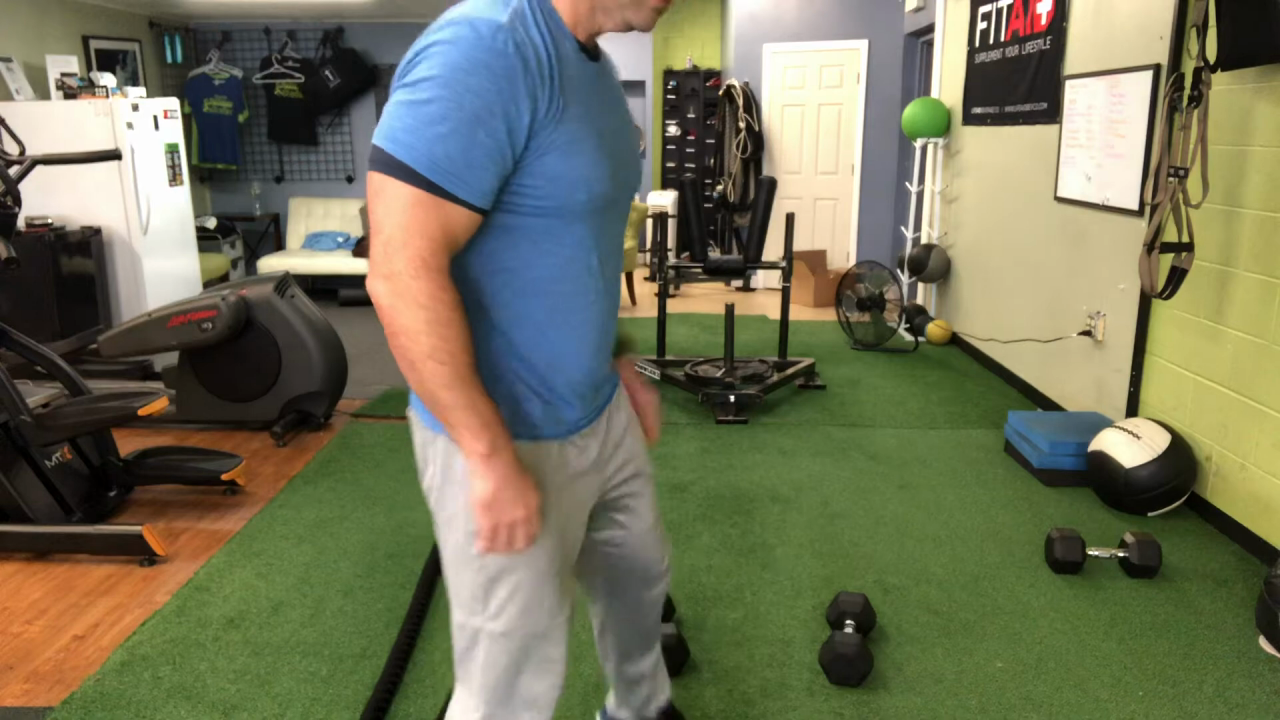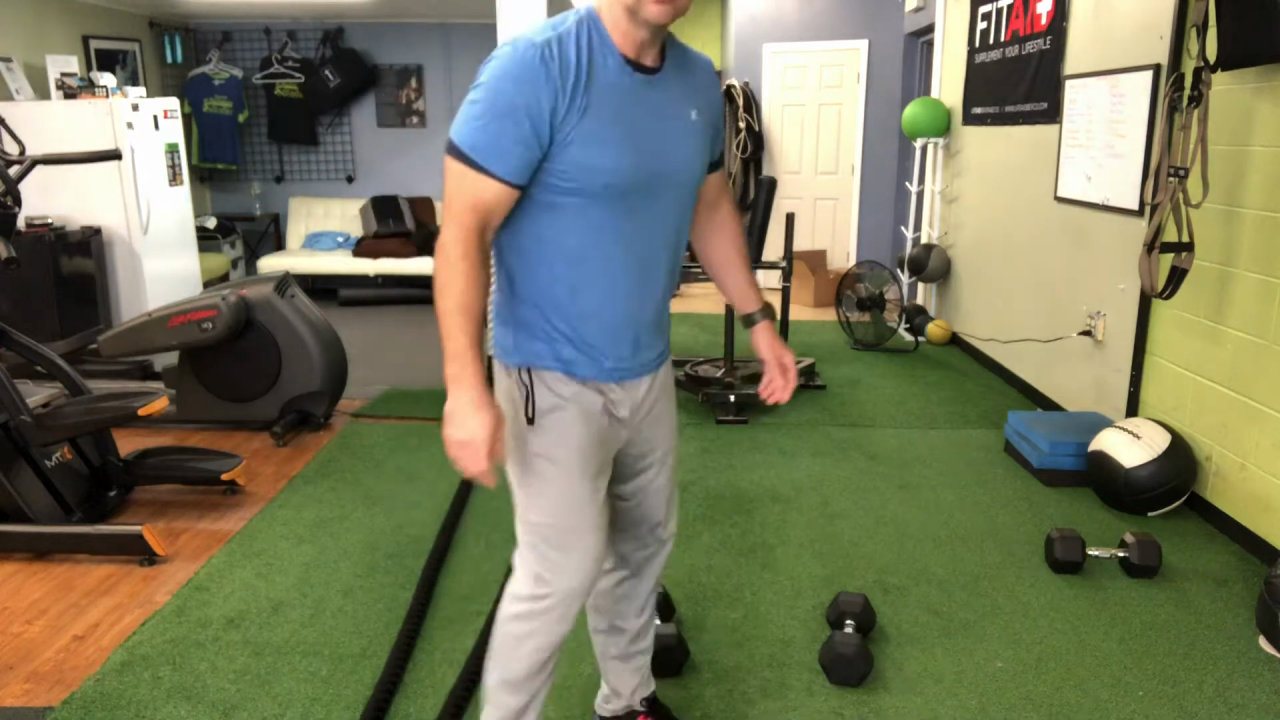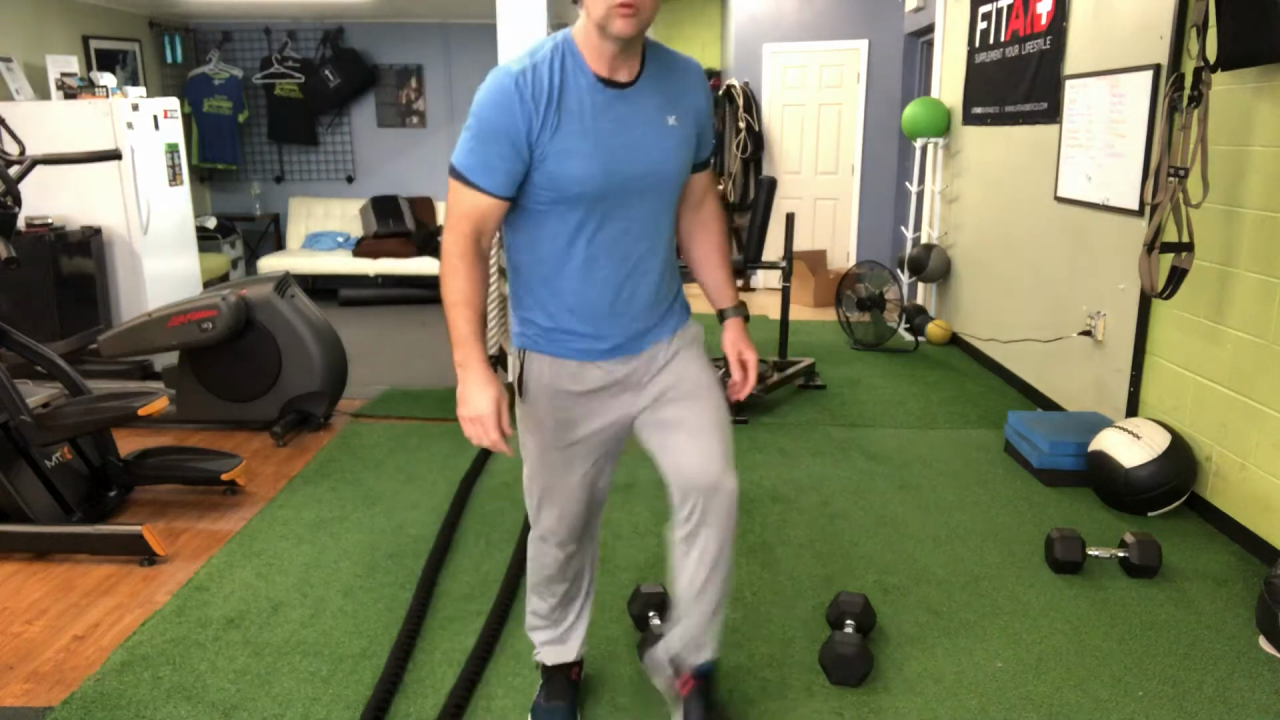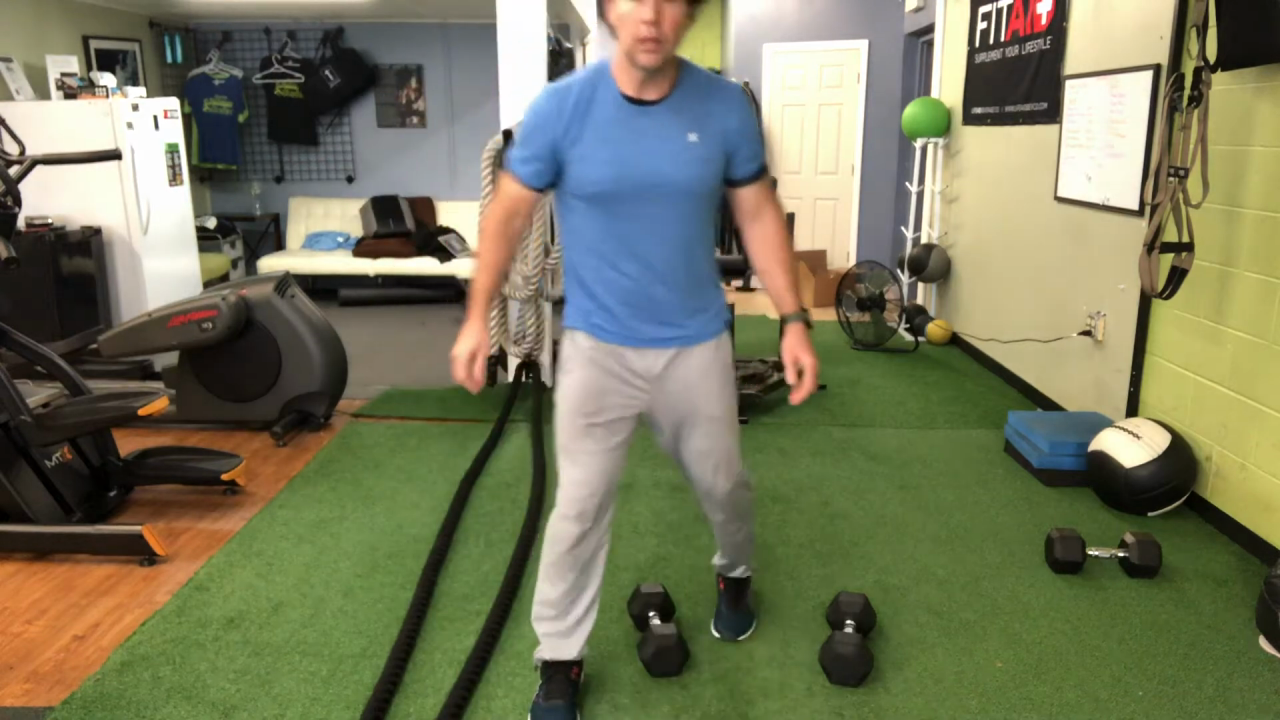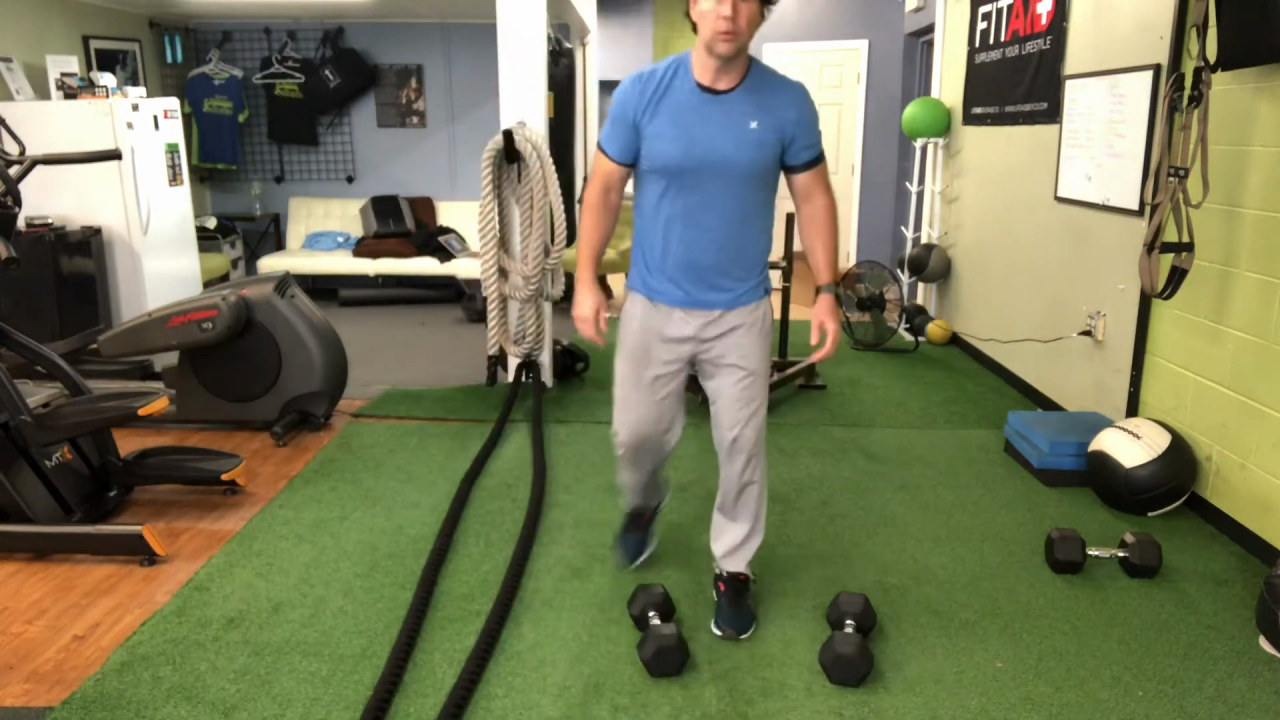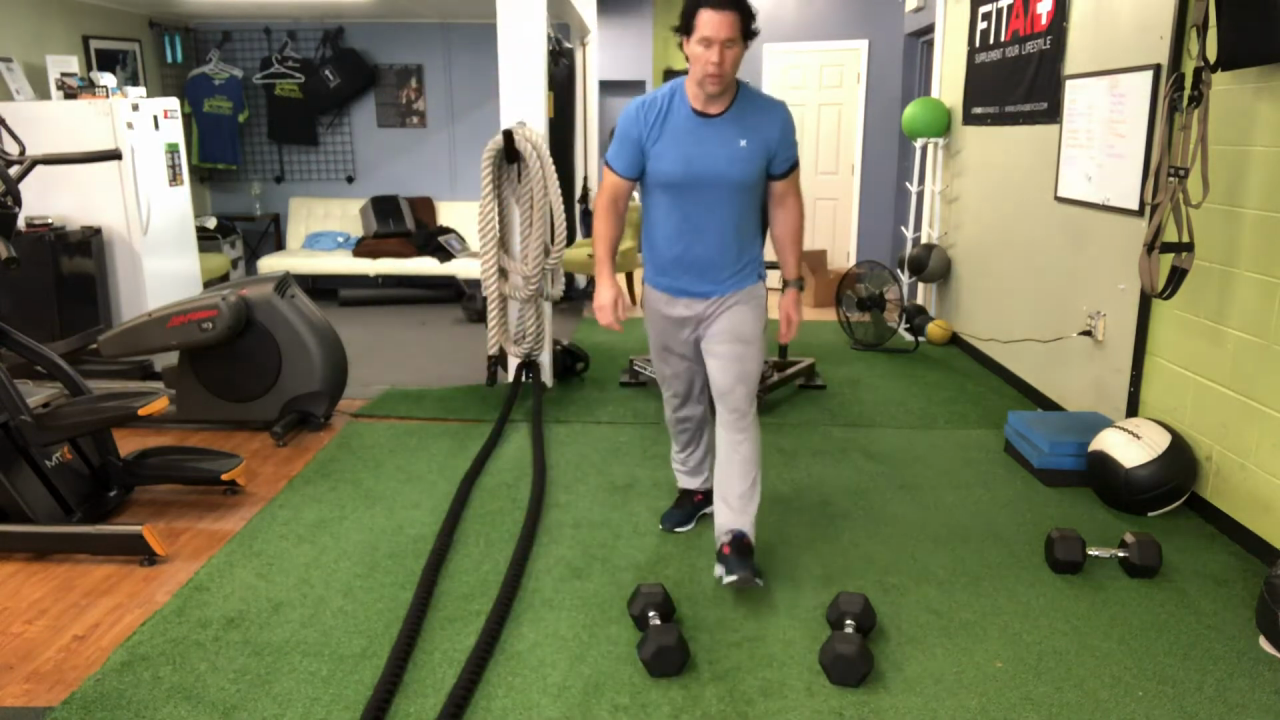
dt=0.4s
person 1, frame 1
left shoulder: (592, 64)
right elbow: (402, 273)
left wrist: (615, 357)
right wrist: (491, 453)
left hip: (598, 411)
right hip: (500, 434)
left knee: (640, 574)
person 1, frame 2
left shoulder: (699, 82)
right shoulder: (535, 68)
left elbow: (711, 209)
right elbow: (463, 229)
left wrist: (758, 320)
right wrist: (466, 388)
left hip: (648, 373)
right hip: (553, 378)
left knee: (643, 545)
right knee: (560, 571)
person 1, frame 3
left shoulder: (687, 86)
right shoulder: (518, 93)
right elbow: (465, 237)
left wrist: (731, 315)
right wrist: (473, 370)
left hip: (667, 344)
right hip: (561, 364)
left knee: (710, 486)
right knee: (561, 527)
left ankle: (687, 662)
right ankle: (558, 661)
person 1, frame 4
left shoulder: (727, 108)
right shoulder: (560, 108)
left elbow: (758, 214)
right elbow: (509, 211)
left wrist: (793, 320)
right wrist: (477, 317)
left hip: (698, 344)
right hip: (598, 347)
left knee: (721, 483)
right knee: (580, 503)
left ankle: (733, 573)
right ankle: (559, 658)
person 1, frame 5
left shoulder: (788, 103)
right shoulder: (641, 93)
left elbow: (812, 197)
right elbow: (603, 190)
left wrist: (826, 291)
right wrist: (585, 280)
left hip: (741, 310)
right hip: (653, 304)
left knee: (742, 445)
right knee: (637, 434)
left ankle: (733, 569)
right ankle: (644, 503)
person 1, frame 6
left shoulder: (771, 119)
right shoulder: (644, 115)
left elbow: (785, 201)
right elbow: (612, 198)
left wrist: (793, 283)
right wrist: (605, 278)
left hip: (737, 293)
right hip: (666, 294)
left knee: (735, 406)
right knee: (682, 404)
left ankle: (736, 538)
right ankle: (694, 486)
